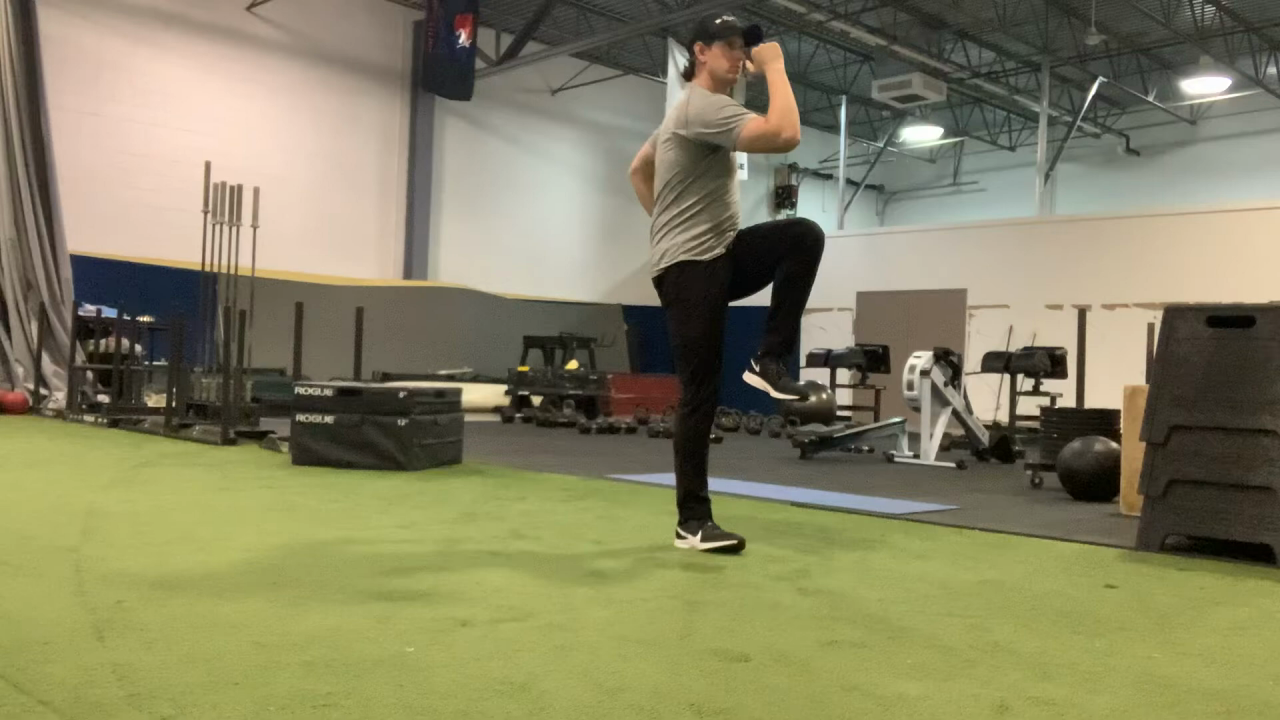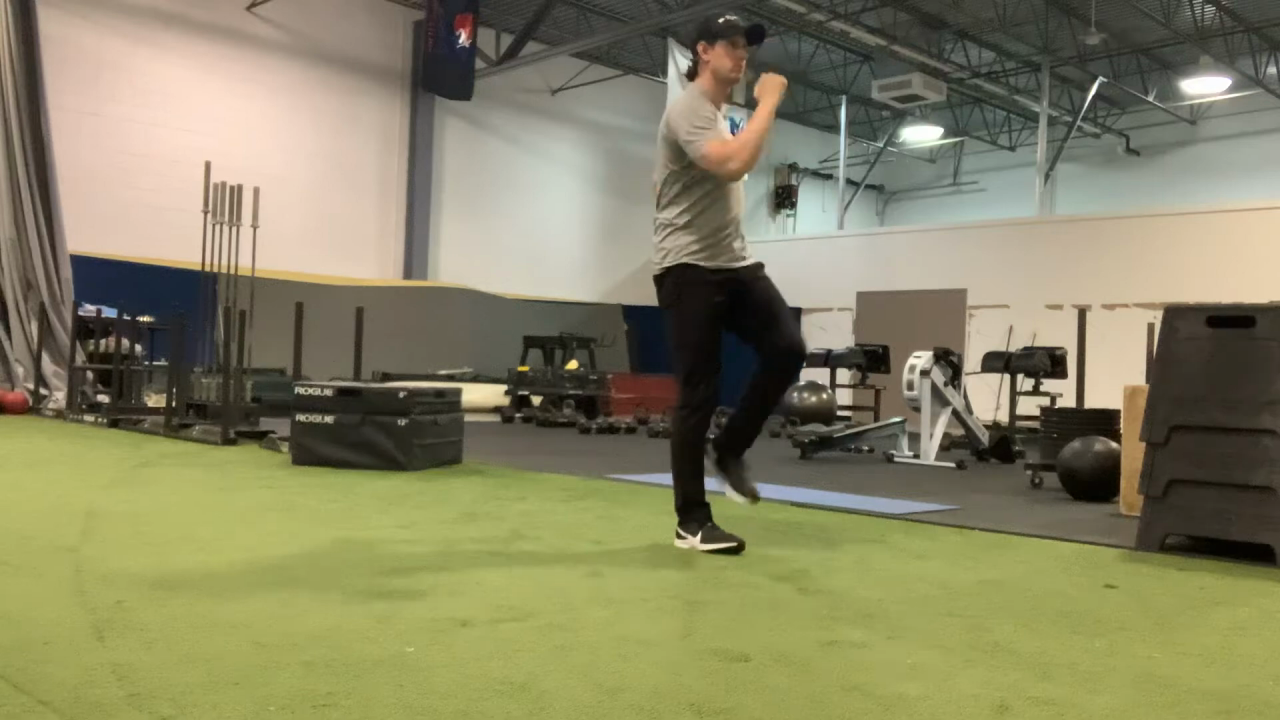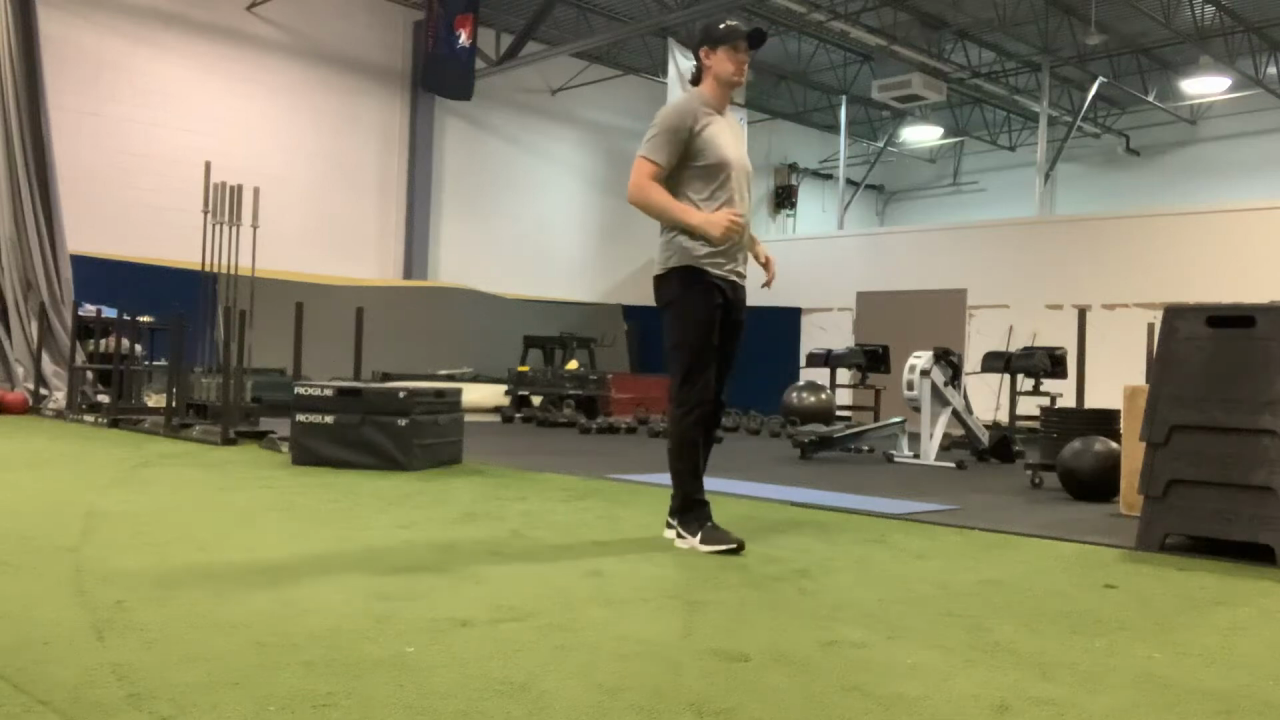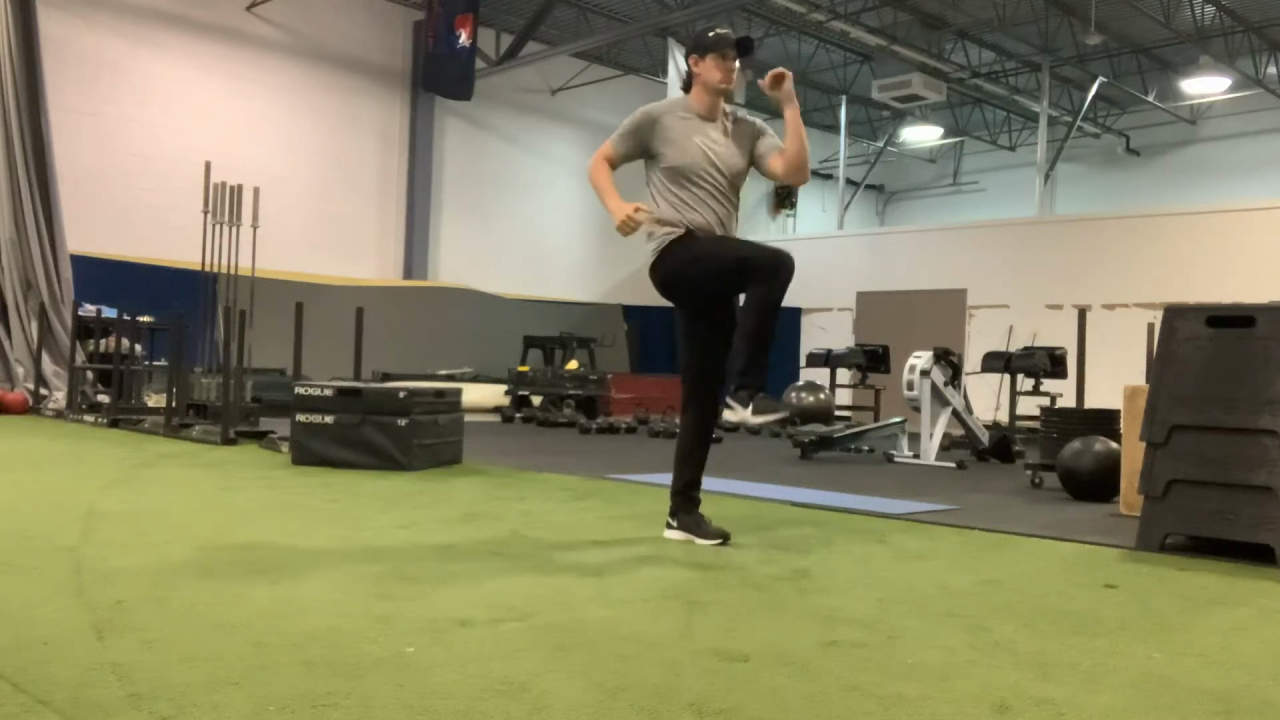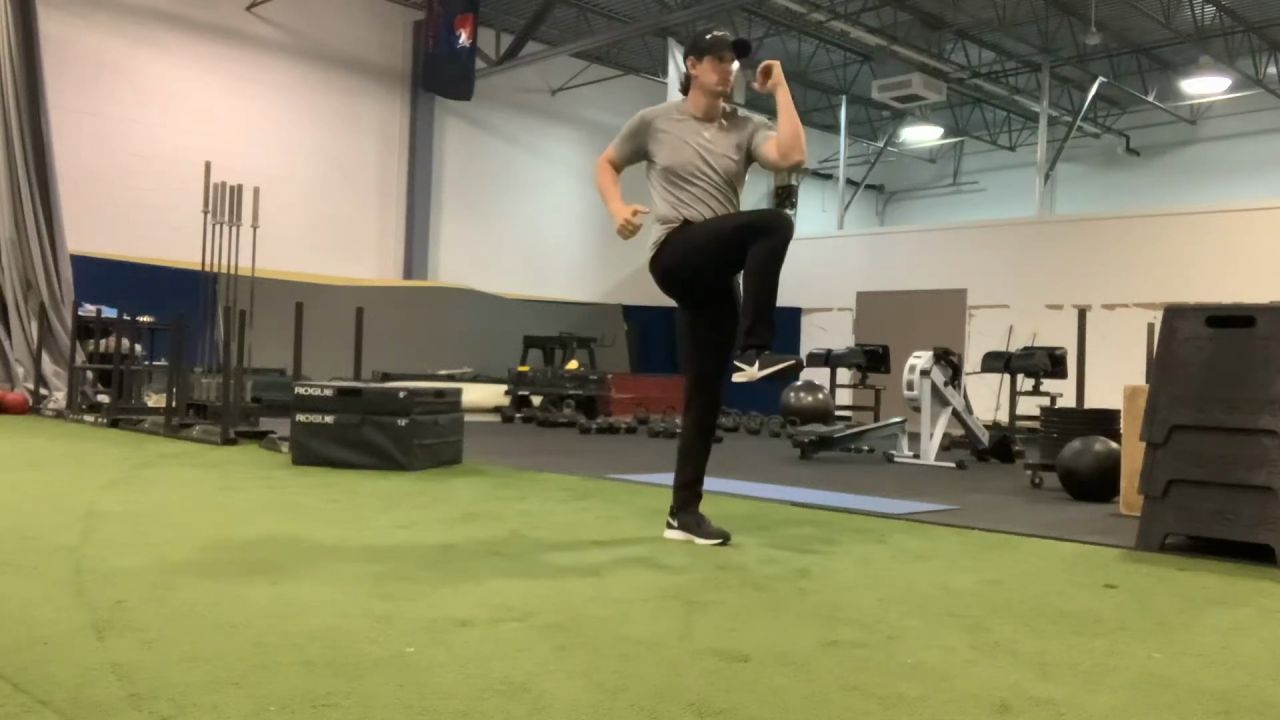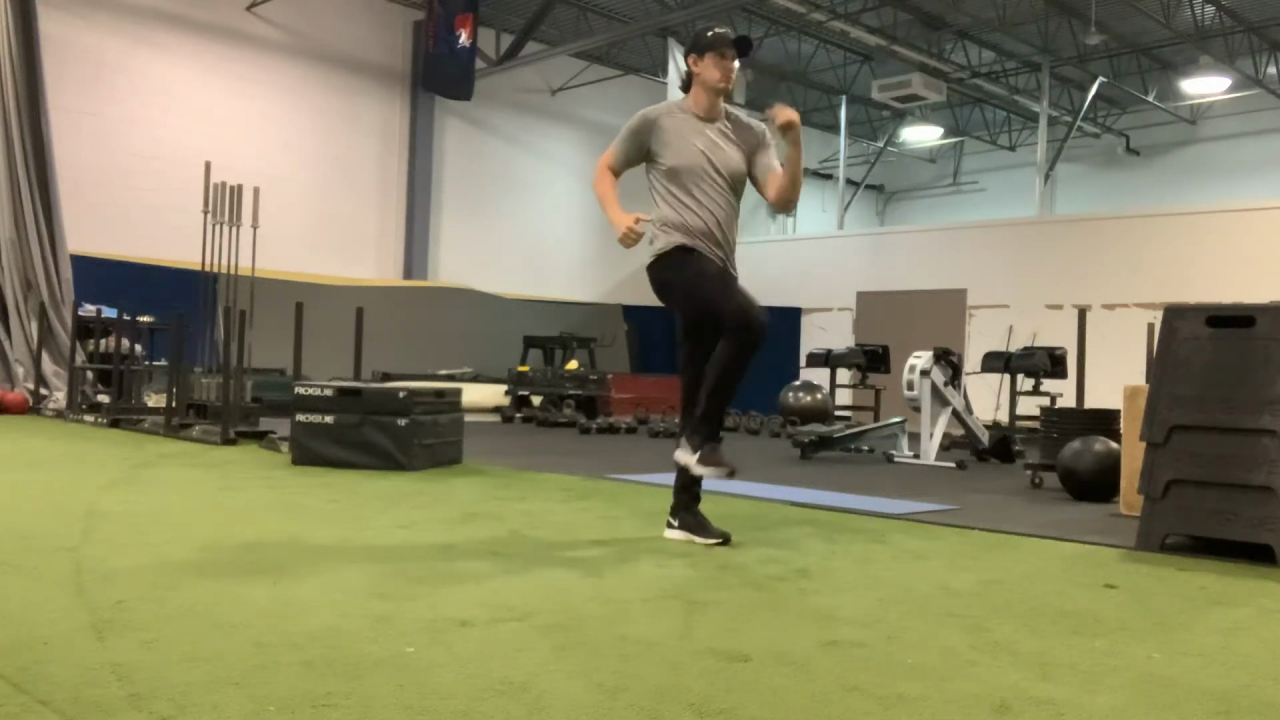
dt=0.5s
person 1, frame 1
left shoulder: (695, 109)
right shoulder: (704, 106)
left elbow: (638, 169)
right elbow: (786, 135)
left wrist: (667, 222)
right wrist: (775, 70)
left hip: (720, 253)
right hip: (689, 266)
left knee: (804, 235)
right knee: (701, 393)
left ankle: (770, 360)
right ankle: (693, 520)
person 1, frame 2
left shoulder: (713, 114)
right shoulder: (690, 109)
right elbow: (732, 164)
right wrist: (769, 102)
left hip: (731, 263)
right hip: (689, 270)
left knee: (788, 348)
right knee: (698, 396)
left ankle: (727, 452)
right ankle: (691, 521)
person 1, frame 3
left shoulder: (733, 129)
right shoulder: (683, 115)
right elbow: (640, 187)
left wrist: (755, 246)
right wrist: (698, 222)
left hip: (729, 279)
right hip: (690, 274)
left knee: (711, 398)
right knee: (693, 396)
left ankle: (683, 512)
right ankle: (692, 517)
person 1, frame 4
left shoulder: (747, 130)
right shoulder: (657, 118)
left elbow: (796, 175)
right elbow: (600, 161)
left wrist: (790, 104)
right wrist: (616, 206)
left hip: (717, 268)
right hip: (677, 255)
left knee: (702, 395)
right knee: (774, 264)
left ankle: (683, 510)
right ankle: (744, 393)
person 1, frame 5
left shoulder: (746, 127)
right shoulder: (654, 122)
left elbow: (792, 157)
right elbow: (606, 164)
left wrist: (780, 89)
right wrist: (617, 208)
left hip: (719, 274)
right hip: (677, 256)
left knee: (705, 395)
right knee: (774, 224)
left ankle: (684, 511)
right ankle: (754, 351)
person 1, frame 6
left shoulder: (749, 133)
right shoulder: (656, 121)
left elbow: (784, 200)
right elbow: (604, 169)
left wrist: (794, 140)
right wrist: (618, 215)
left hip: (717, 273)
right hip: (676, 260)
left knee: (701, 395)
right knee: (750, 322)
left ankle: (685, 510)
right ankle: (698, 437)
